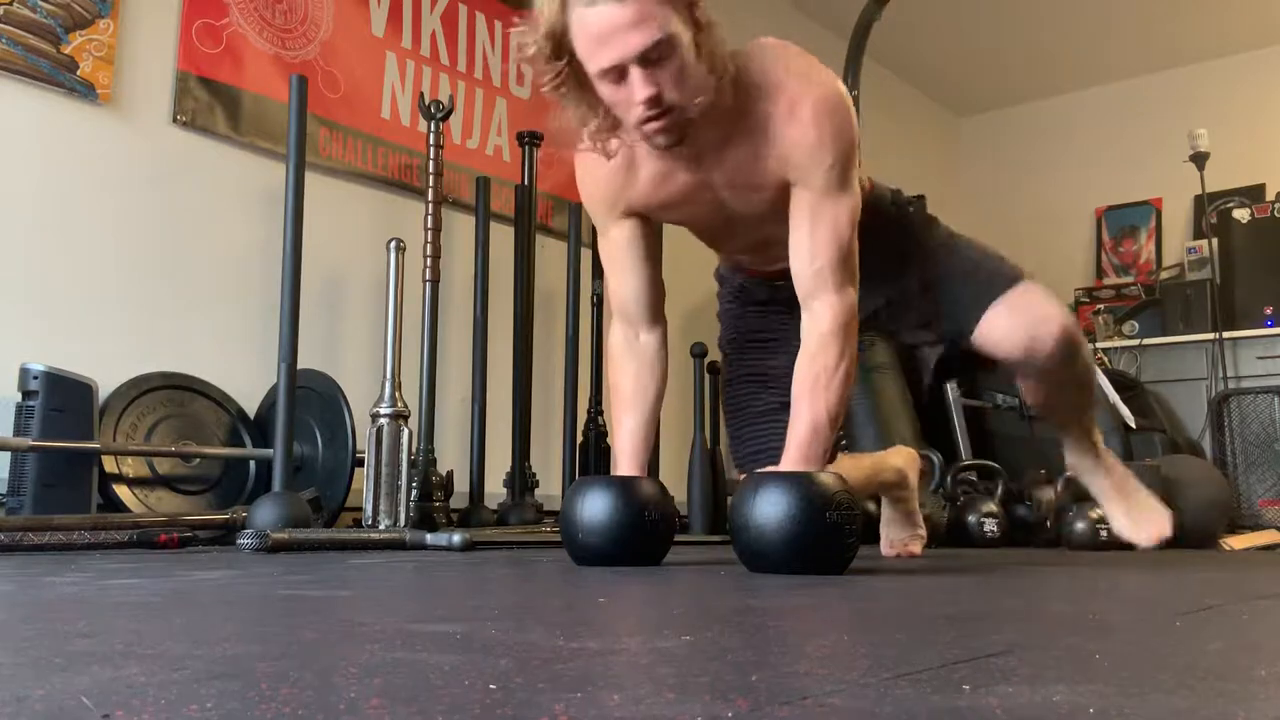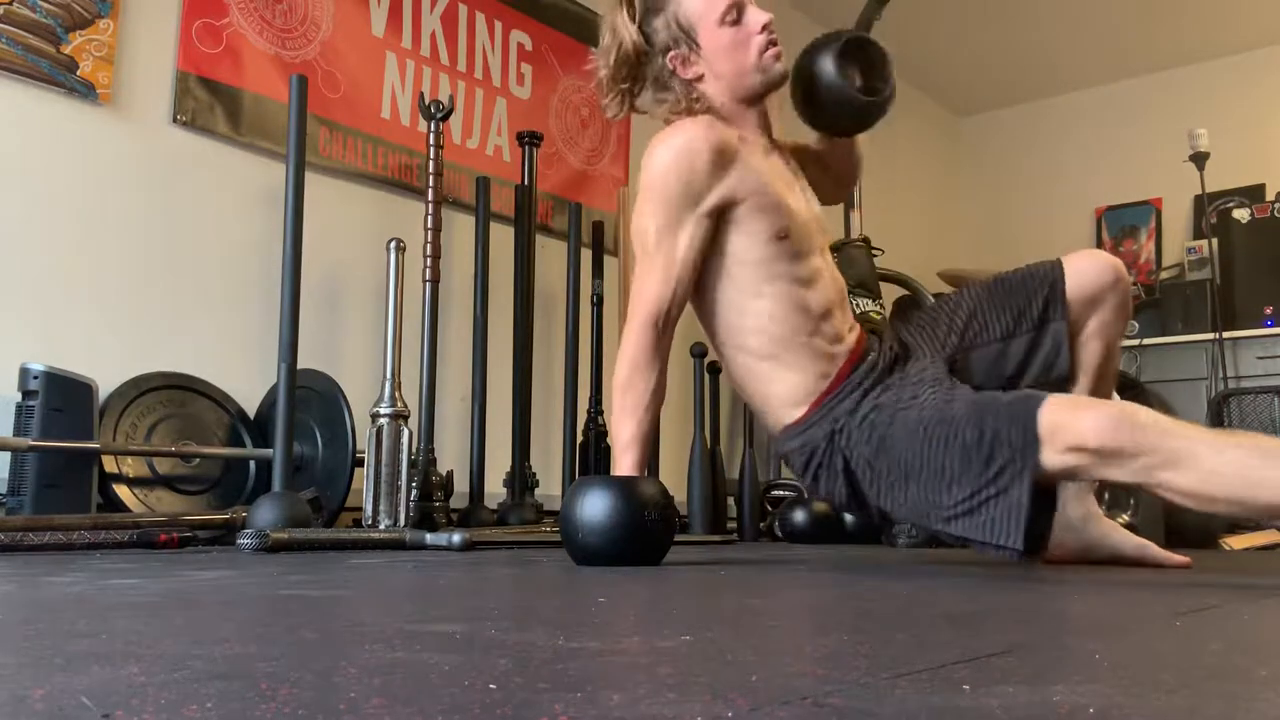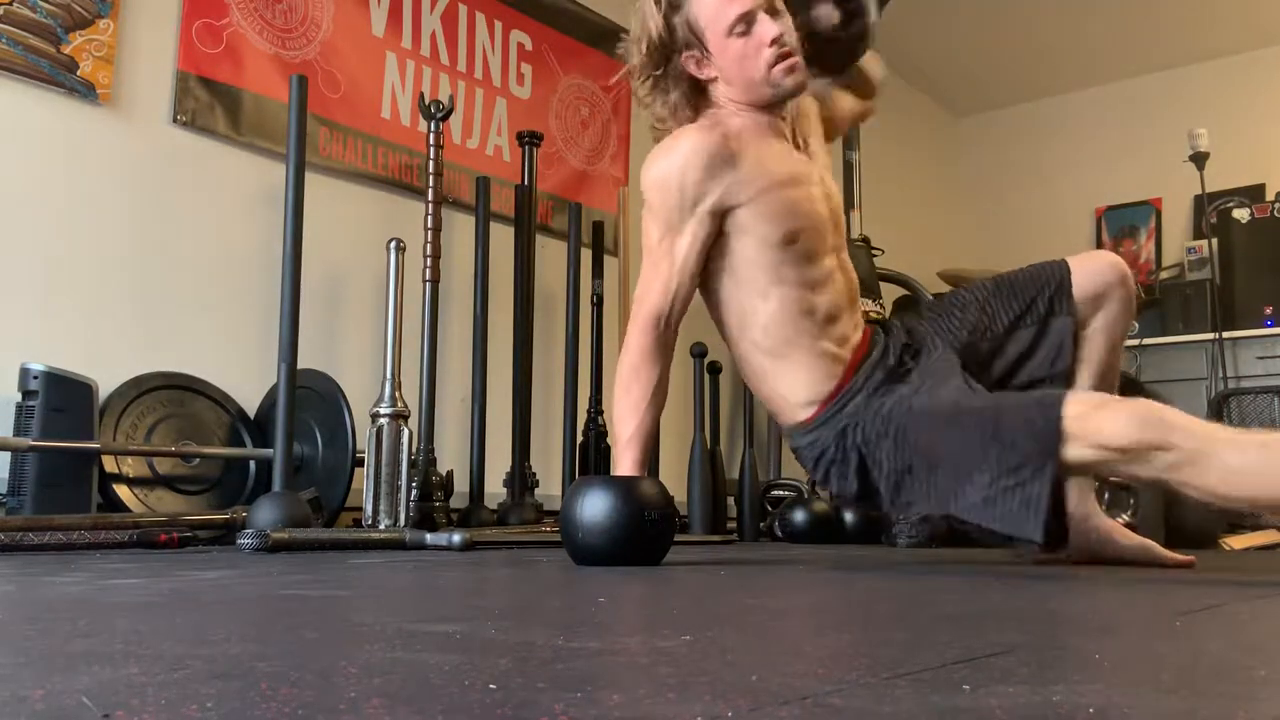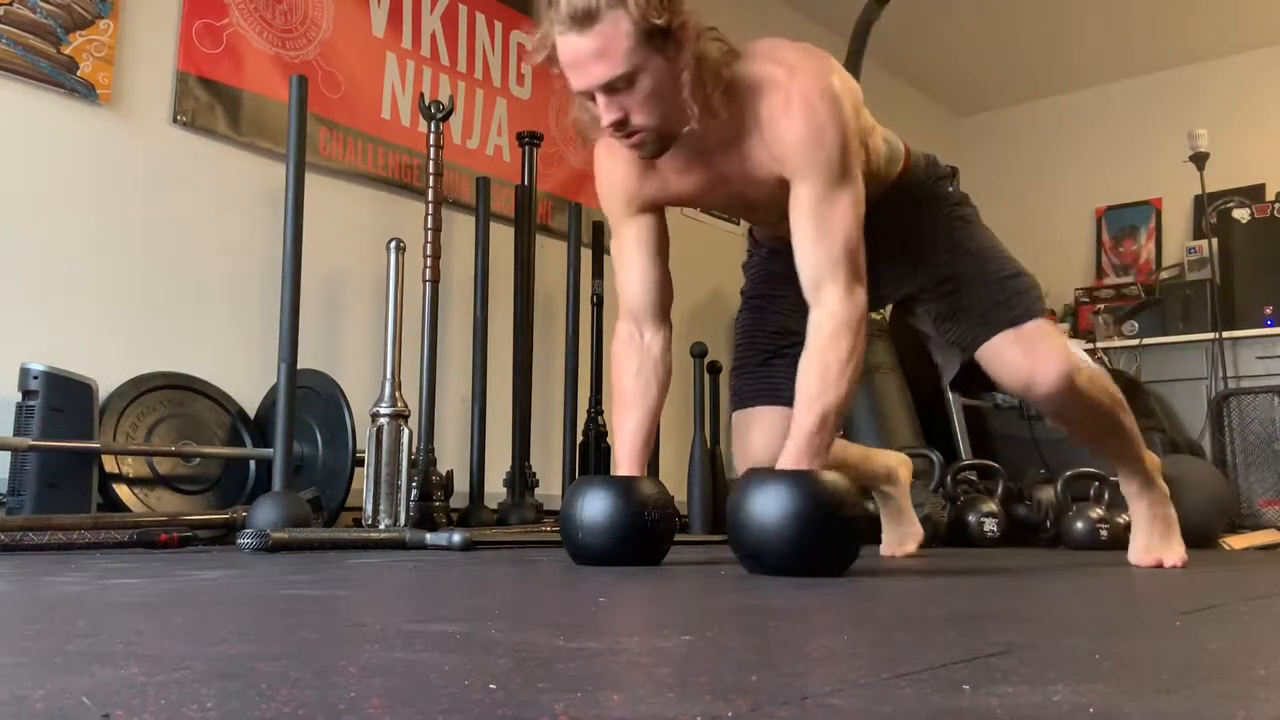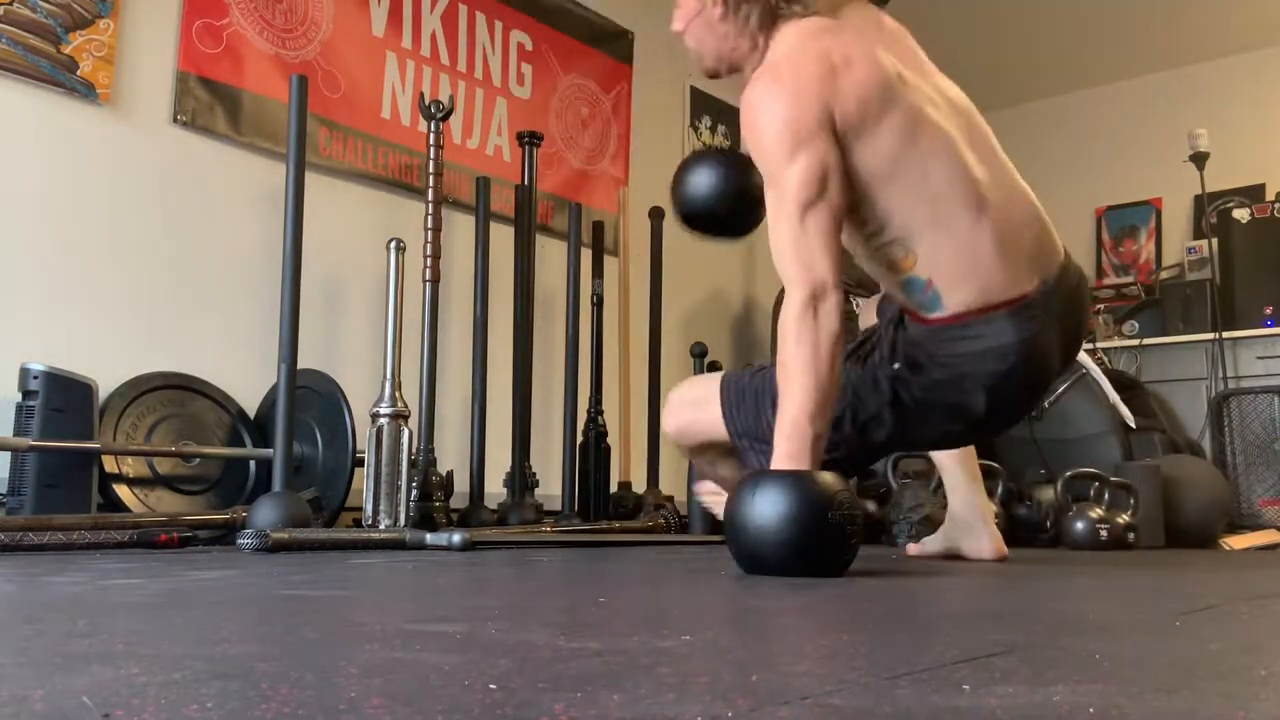
dt=1s
person 1, frame 1
left shoulder: (801, 101)
right shoulder: (606, 161)
left elbow: (828, 309)
right elbow: (635, 330)
left wrist: (801, 470)
left hip: (871, 232)
right hip: (759, 285)
left knee: (1042, 335)
left ankle: (1088, 457)
right ankle: (893, 473)
person 1, frame 2
left shoulder: (756, 140)
right shoulder: (691, 149)
left elbow: (837, 183)
right elbow: (648, 323)
left hip: (886, 363)
right hip: (851, 430)
left knee: (1099, 279)
right knee: (1101, 431)
left ankle: (1071, 518)
person 1, frame 3
left shoulder: (795, 110)
right shoulder: (696, 155)
left elbow: (861, 92)
right elbow: (652, 322)
right wrist: (626, 483)
left hip: (895, 353)
right hip: (856, 422)
left knee: (1103, 279)
right knee: (1126, 430)
left ankle: (1071, 513)
person 1, frame 4
left shoulder: (797, 96)
right shoulder: (622, 162)
left elbow: (837, 300)
right elbow: (642, 326)
left wrist: (803, 465)
right wrist: (627, 486)
left hip: (904, 206)
right hip: (783, 243)
left knee: (1045, 374)
right knee: (759, 463)
left ankle: (1145, 486)
right ankle: (886, 477)
person 1, frame 5
left shoulder: (778, 86)
left elbow: (812, 299)
right wrist: (745, 162)
left hip: (981, 351)
left knee: (685, 410)
right ankle: (972, 523)
